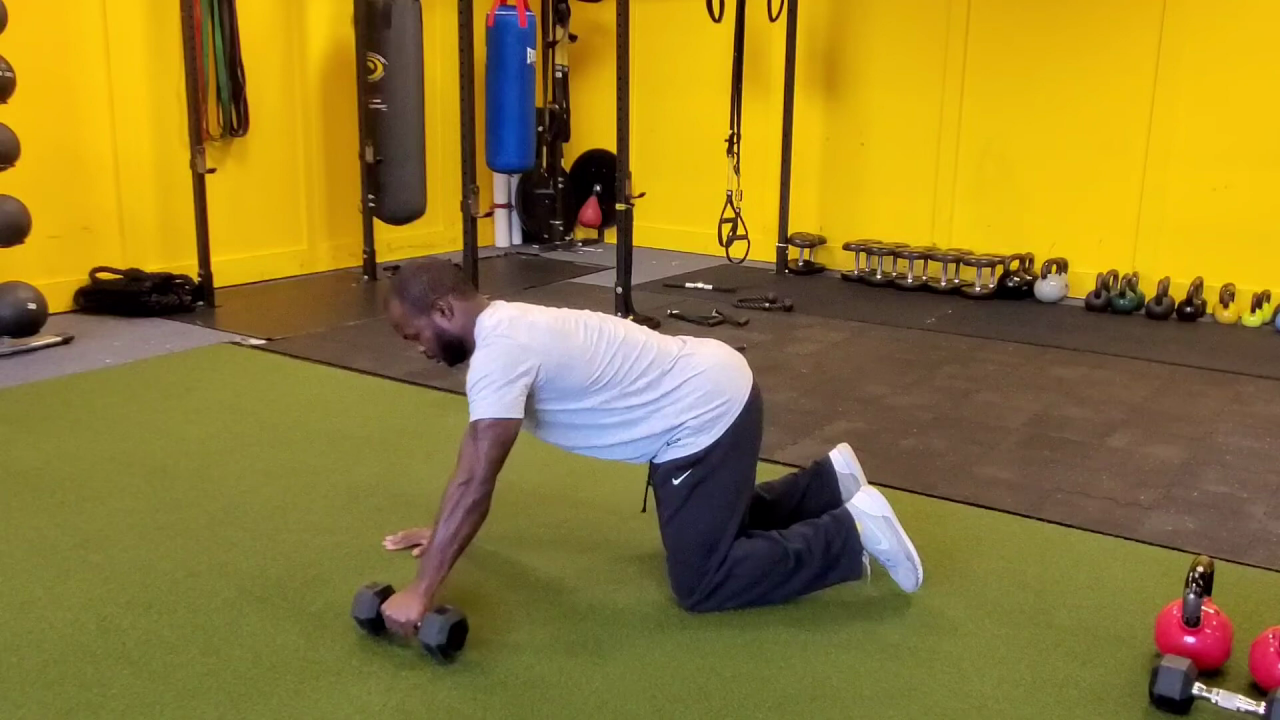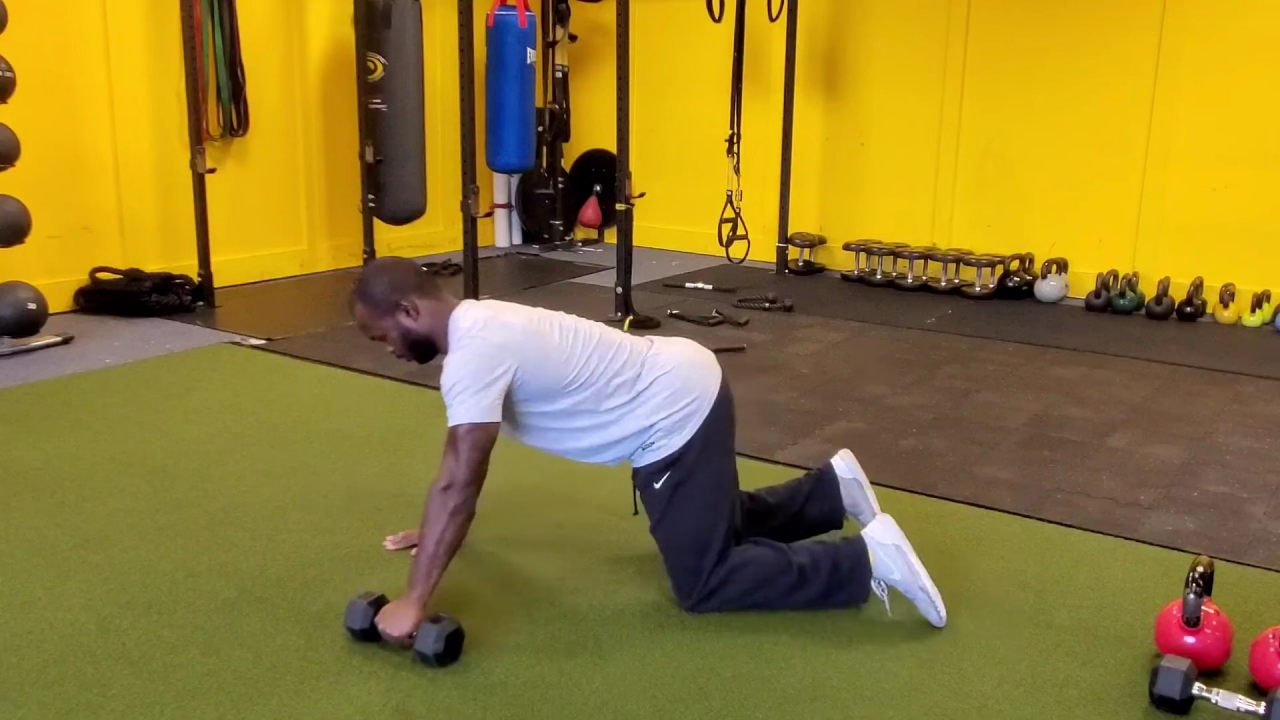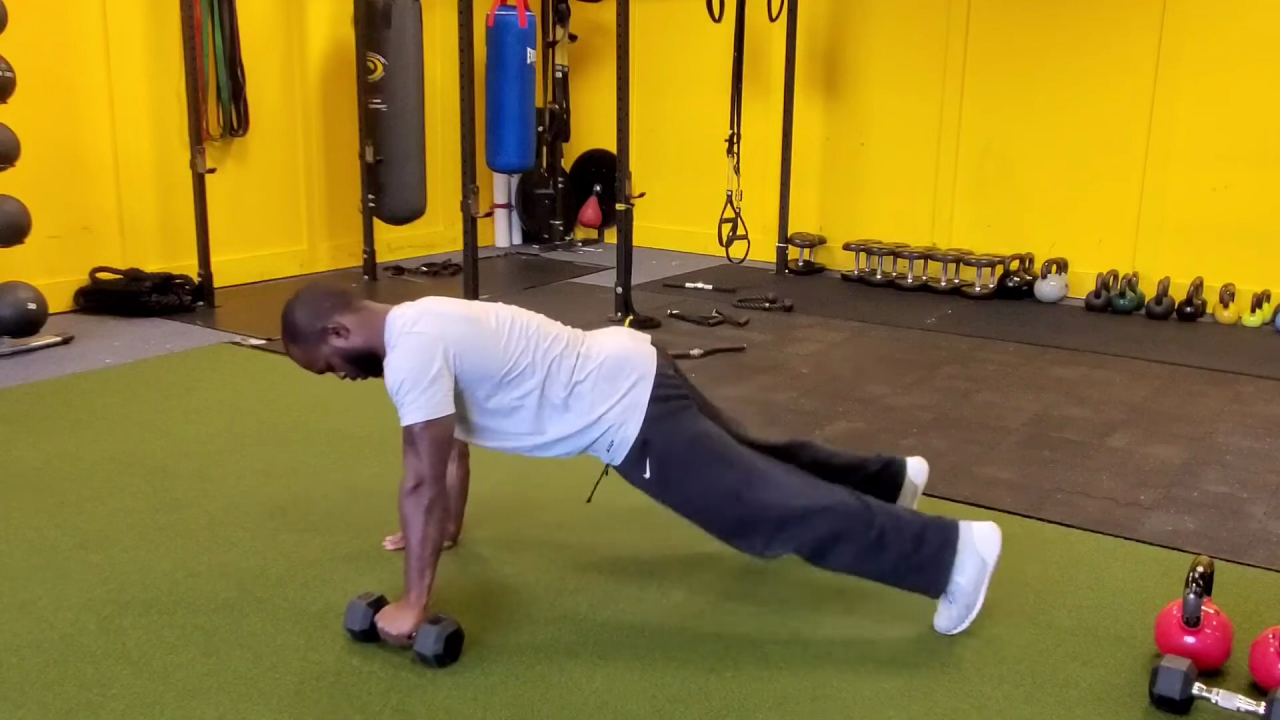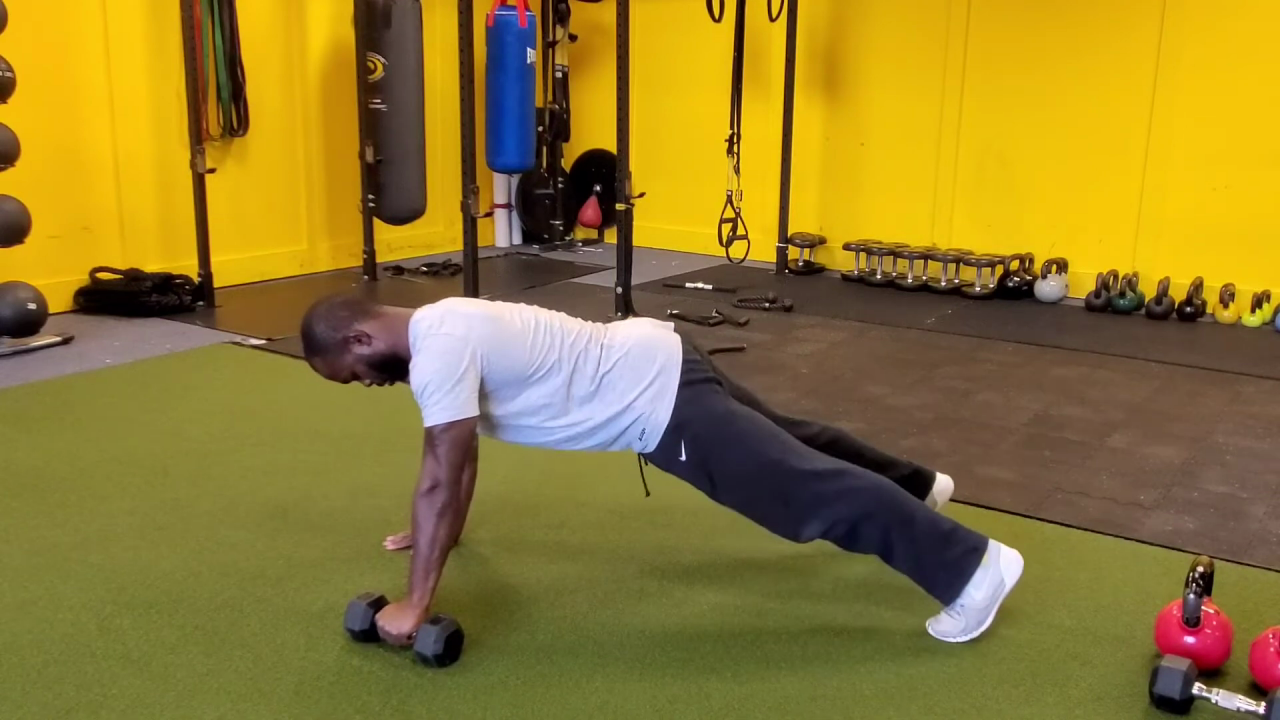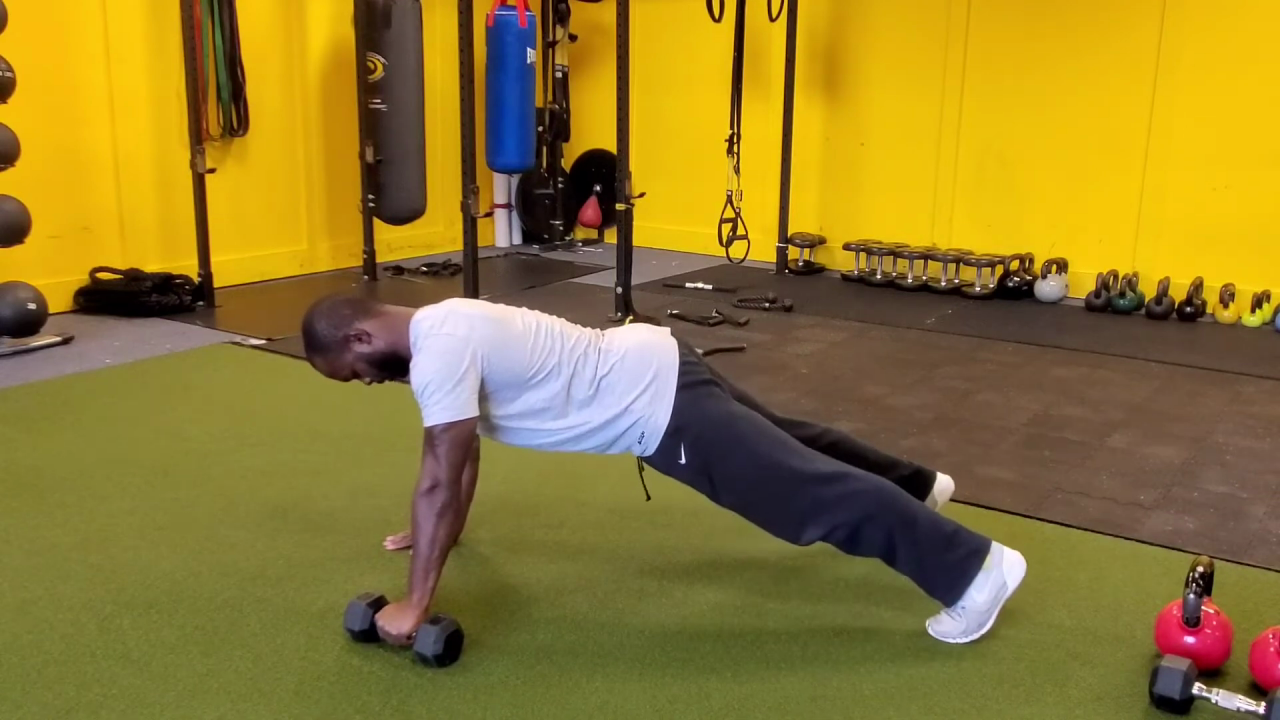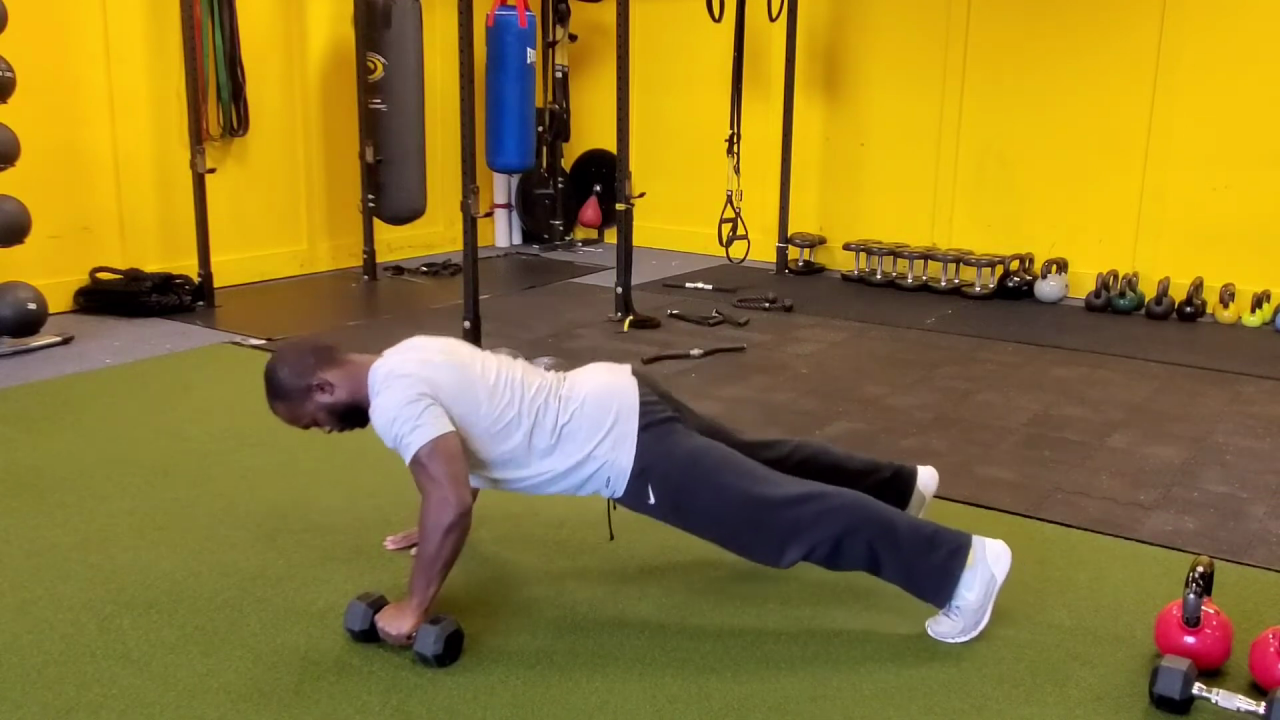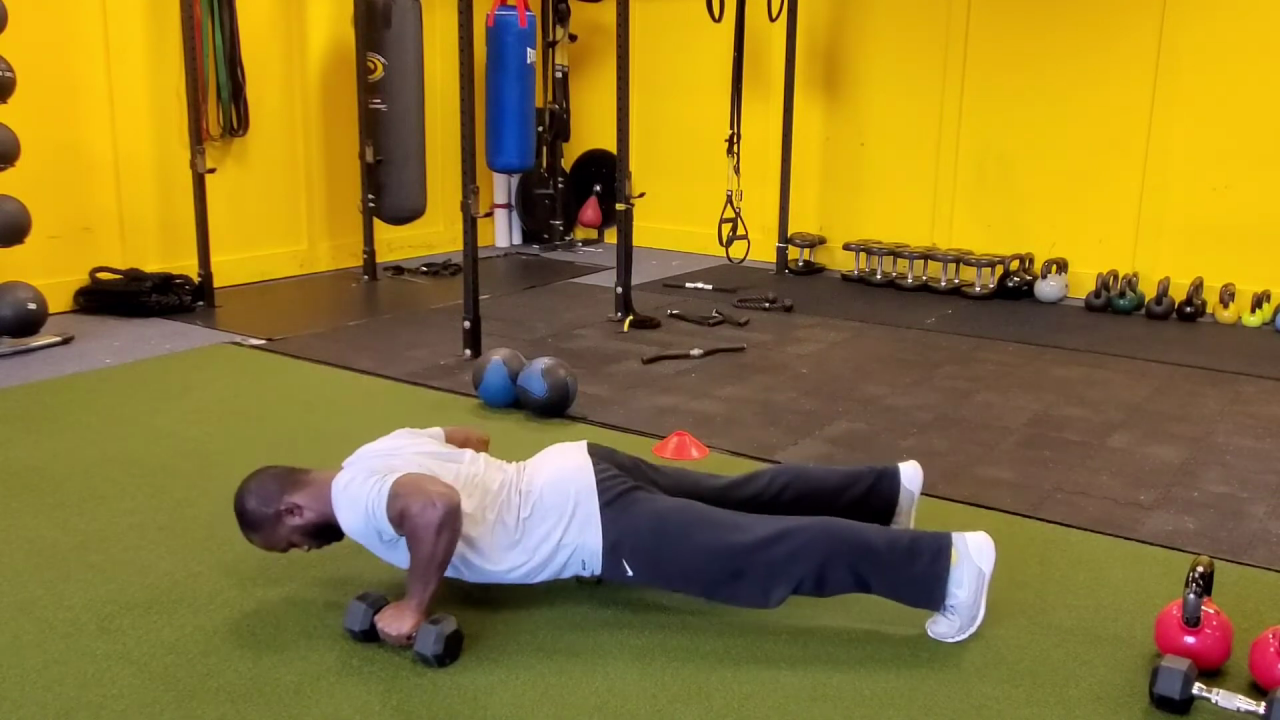
dt=0.5s
person 1, frame 1
left shoulder: (501, 350)
right shoulder: (502, 325)
left elbow: (476, 481)
right elbow: (478, 448)
left wrist: (420, 592)
right wrist: (444, 530)
left hip: (707, 412)
right hip: (709, 387)
left knee: (700, 584)
right knee: (714, 522)
left ankle: (854, 532)
right ankle: (830, 483)
person 1, frame 2
left shoulder: (473, 353)
right shoulder: (477, 324)
left elbow: (457, 481)
right elbow: (468, 461)
left wrist: (416, 601)
right wrist: (439, 530)
left hip: (674, 414)
right hip: (681, 387)
left knee: (705, 582)
right knee: (715, 527)
left ankle: (868, 557)
right ankle: (831, 487)
person 1, frame 3
left shoulder: (409, 350)
right shoulder: (424, 326)
left elbow: (424, 478)
right elbow: (453, 451)
left wrist: (413, 603)
right wrist: (443, 529)
left hip: (626, 409)
right hip: (629, 373)
left knee: (765, 512)
right knee: (754, 467)
left ankle: (954, 549)
right ankle: (890, 477)
person 1, frame 4
left shoulder: (438, 351)
right shoulder: (442, 329)
left elbow: (440, 475)
right elbow: (463, 452)
left wrist: (416, 601)
right wrist: (443, 531)
left hip: (658, 399)
right hip: (652, 366)
left knee: (806, 487)
right knee: (789, 449)
left ankle: (974, 565)
right ankle: (916, 487)
person 1, frame 5
left shoulder: (438, 350)
right shoulder: (443, 328)
left elbow: (440, 476)
right elbow: (464, 453)
left wrist: (415, 602)
right wrist: (439, 529)
left hip: (657, 405)
right hip: (654, 371)
left knee: (804, 492)
right knee: (789, 452)
left ankle: (976, 569)
right ankle: (917, 488)
person 1, frame 6
left shoulder: (392, 399)
right shoulder: (407, 361)
left elbow: (453, 506)
left wrist: (415, 605)
right wrist: (434, 527)
left hip: (621, 447)
right hip: (614, 401)
left knee: (784, 515)
right knee: (764, 463)
left ankle: (963, 564)
right ankle: (900, 484)
person 1, frame 7
left shoulder: (357, 499)
right shoulder: (383, 451)
left elbow: (439, 509)
left wrist: (414, 606)
left hip: (594, 526)
right hip: (579, 471)
left knee: (764, 555)
right knee: (742, 498)
left ankle: (947, 562)
right ankle: (888, 488)
